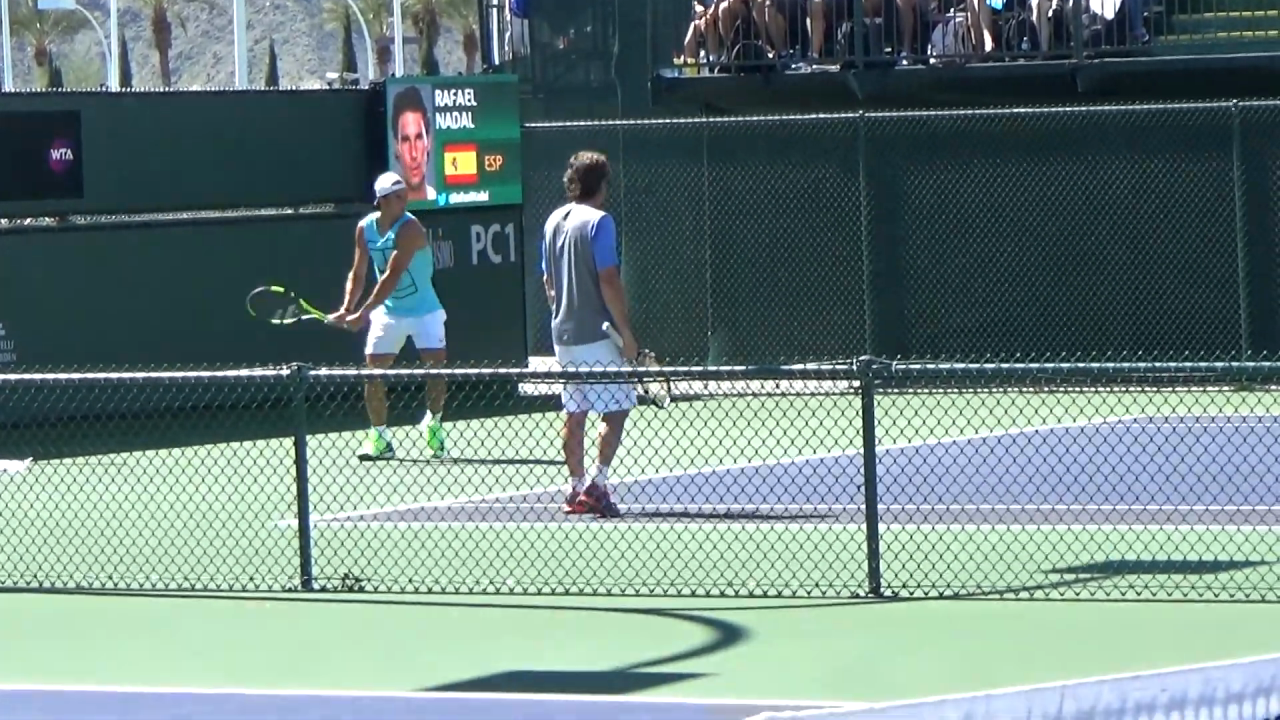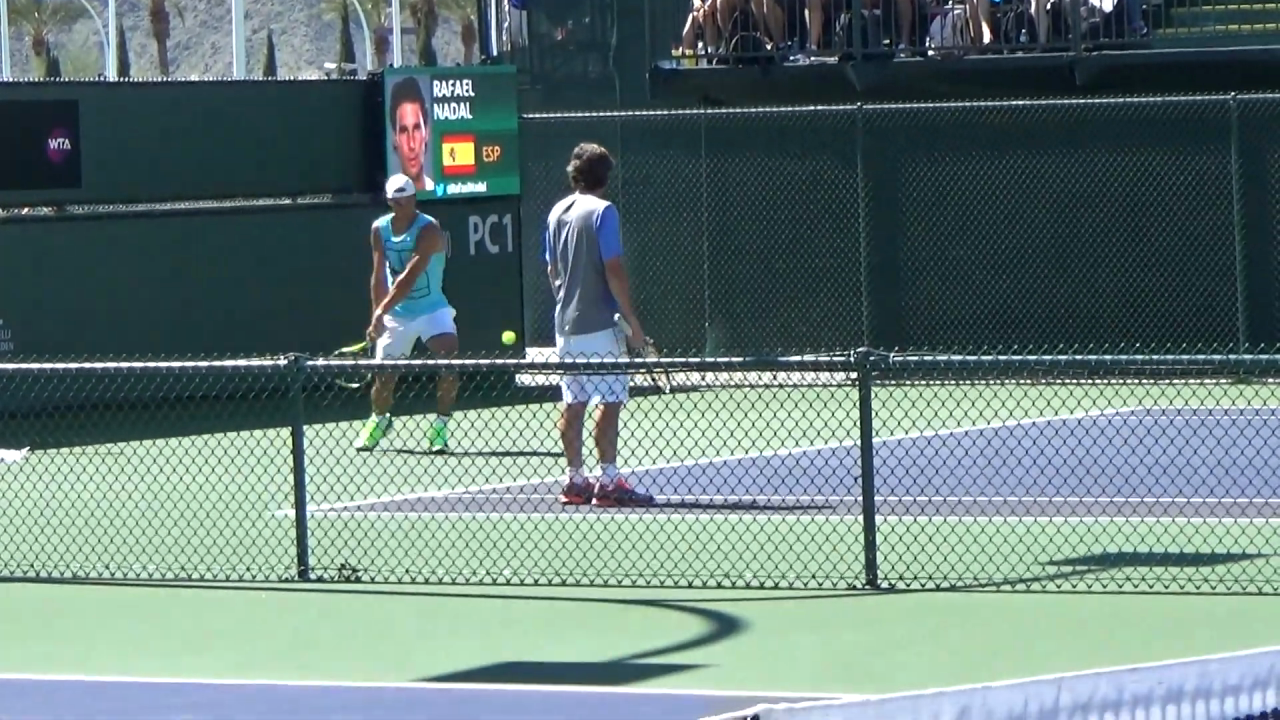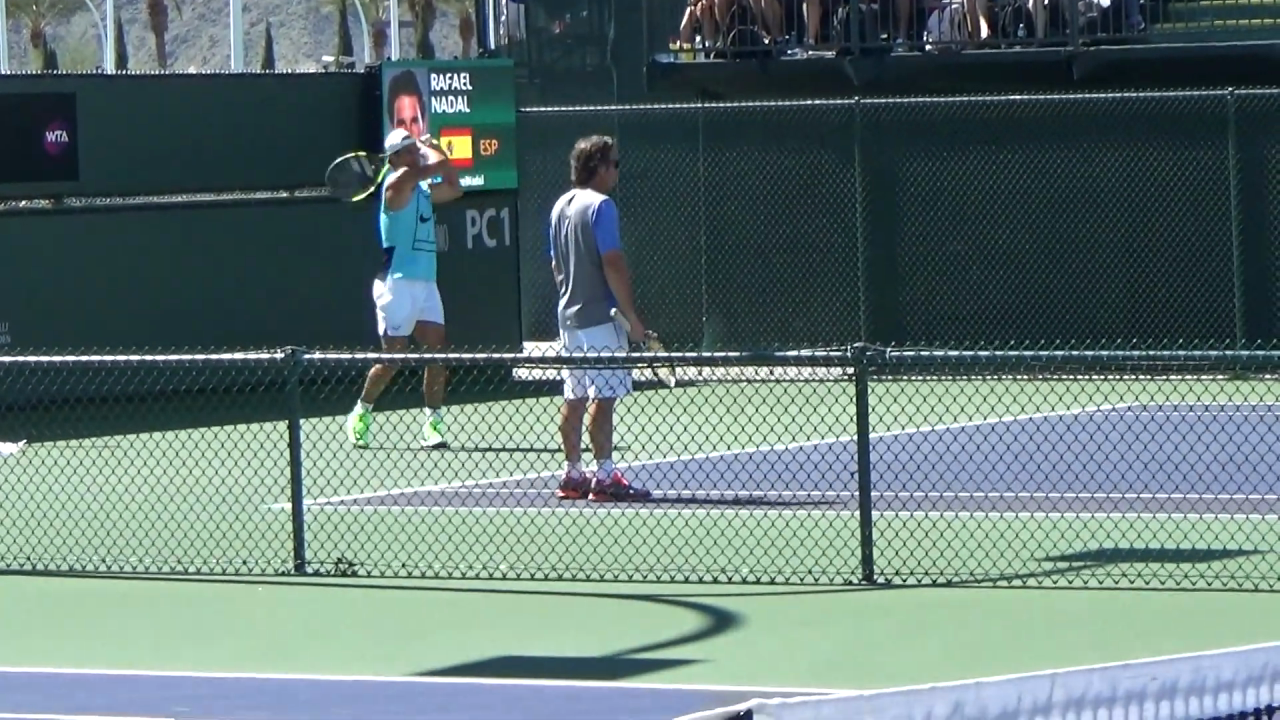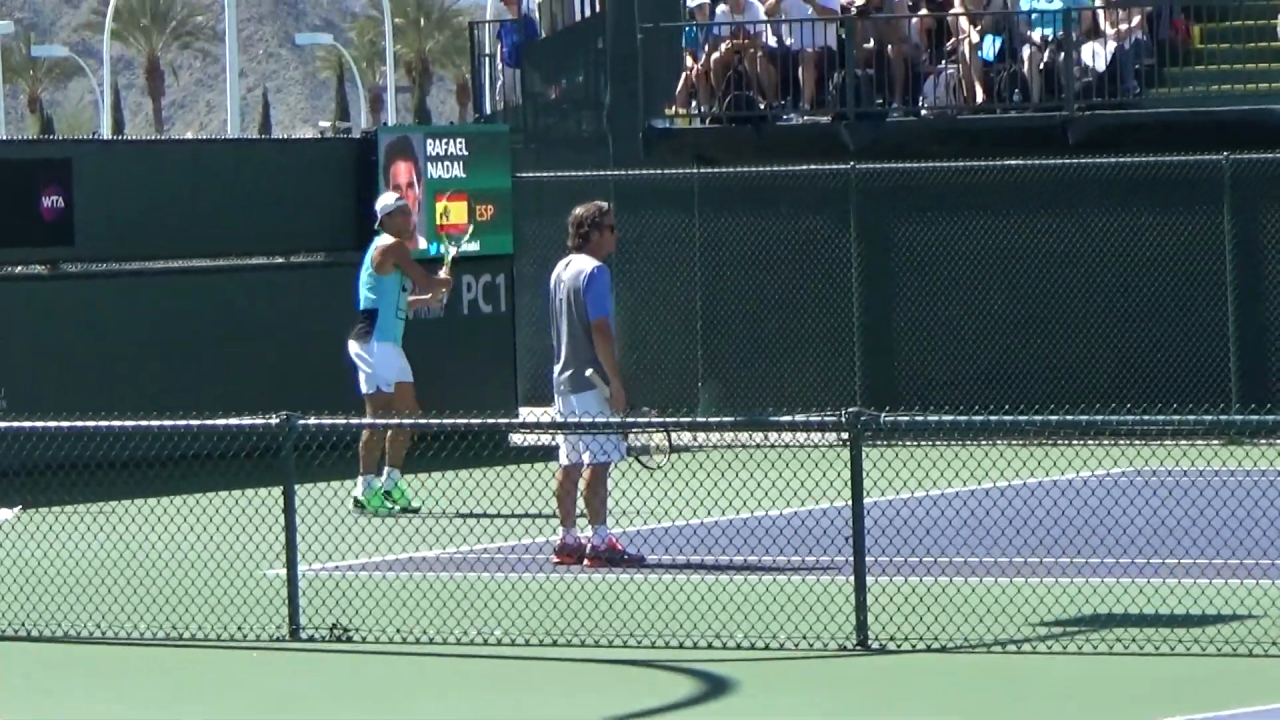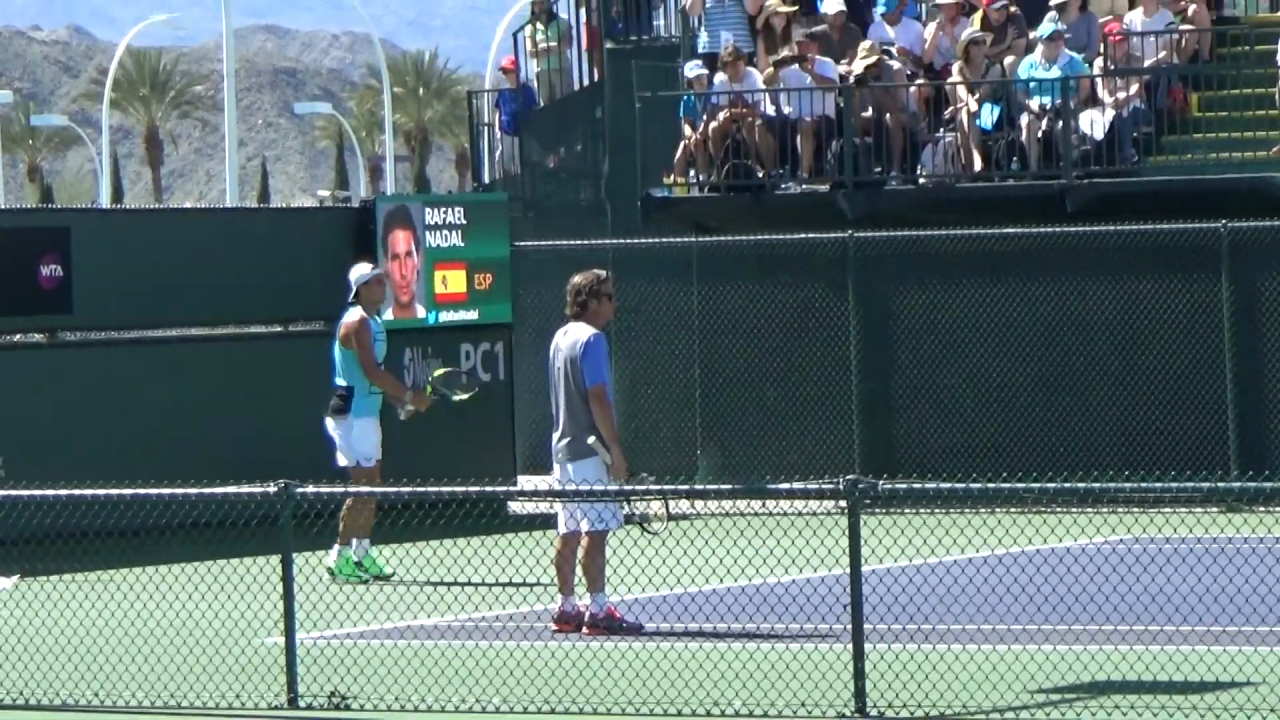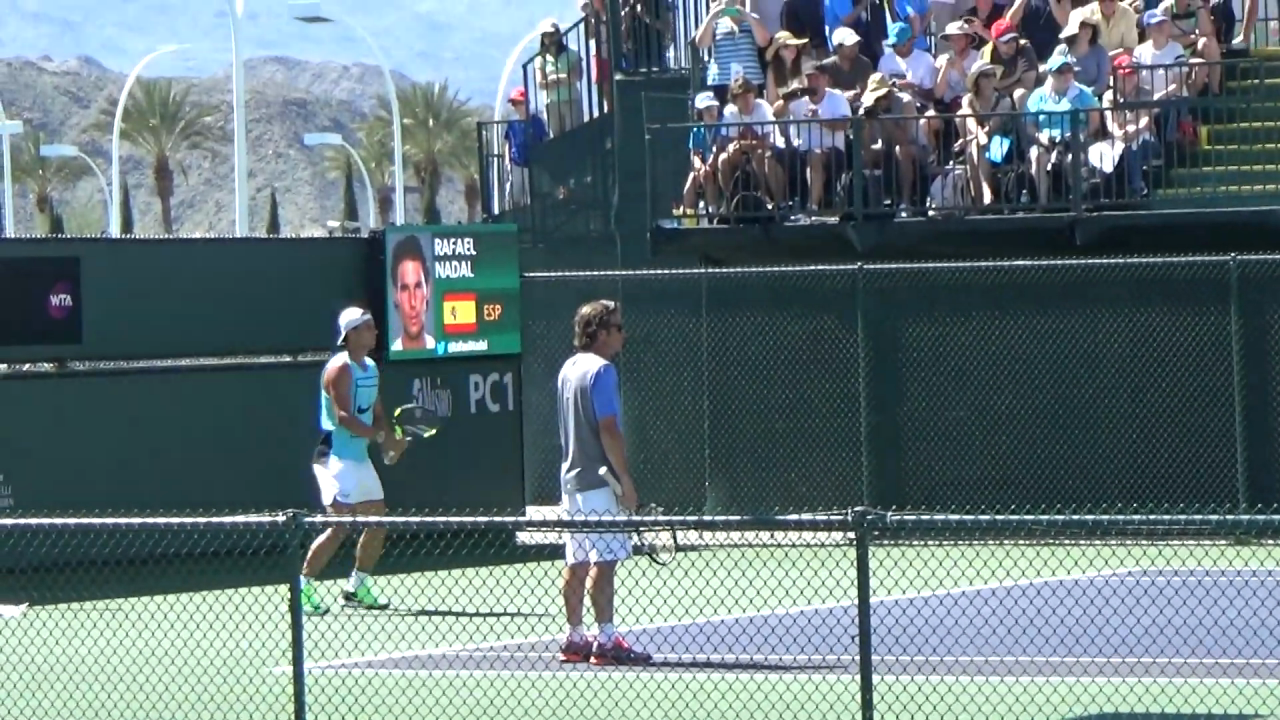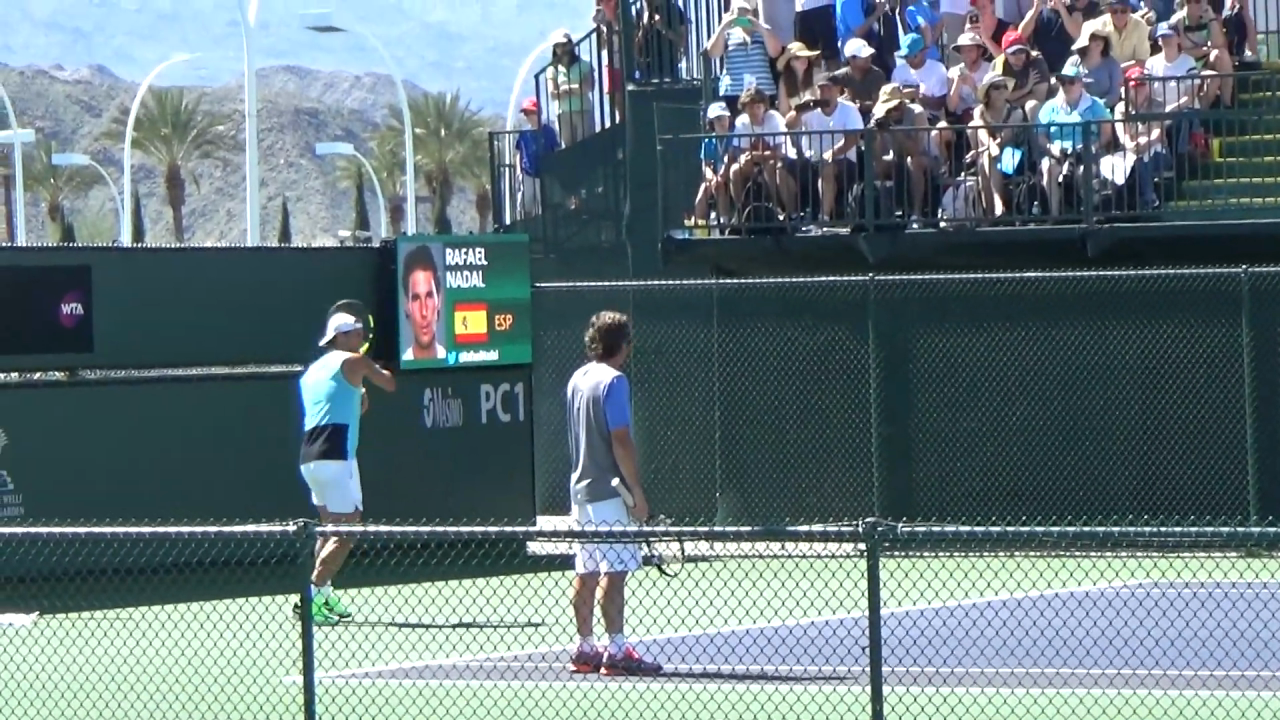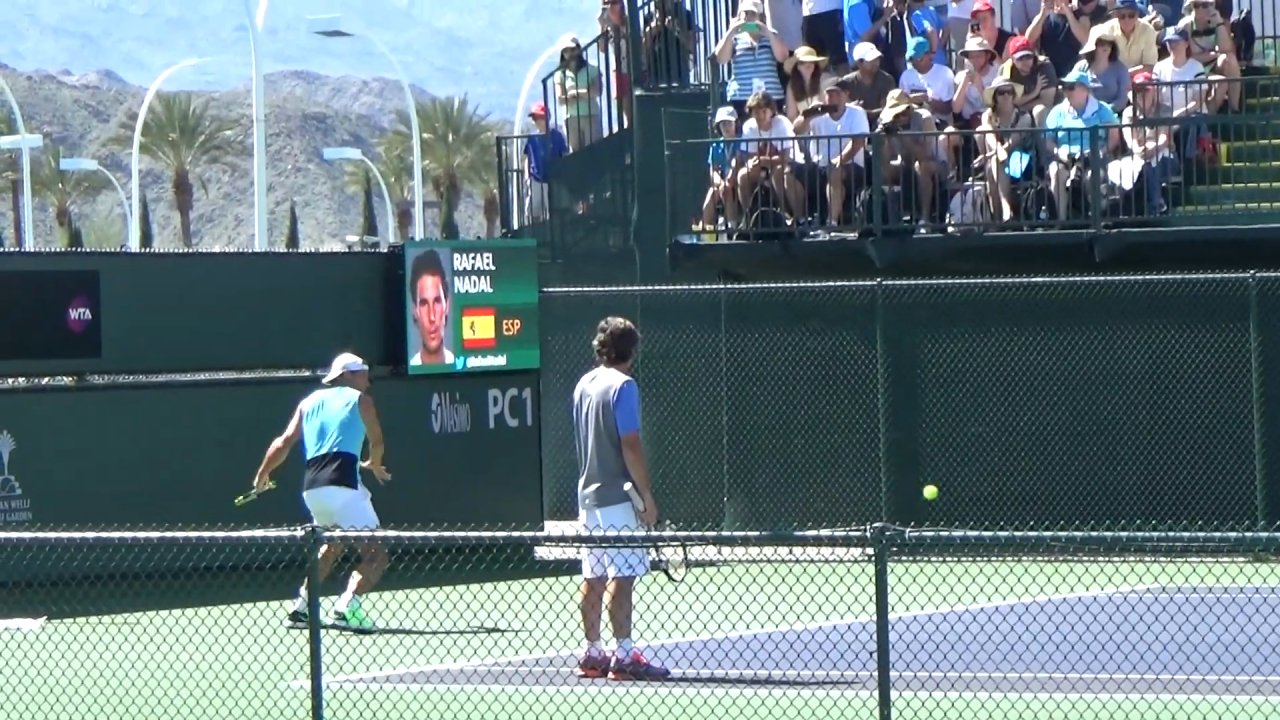
dt=0.4s
person 1, frame 1
left shoulder: (553, 220)
right shoulder: (599, 221)
right elbow: (608, 281)
right wrist: (626, 331)
left hip: (564, 334)
right hip: (597, 335)
left knee: (574, 412)
right knee: (617, 409)
left ankle: (577, 490)
right ankle: (596, 484)
person 1, frame 2
left shoulder: (556, 212)
right shoulder: (603, 211)
right elbow: (614, 271)
right wrist: (632, 319)
left hip: (566, 323)
right hip: (599, 324)
left knee: (573, 403)
right knee: (608, 402)
left ankle: (576, 481)
right ankle: (608, 483)
person 1, frame 3
left shoulder: (561, 206)
right shoulder: (601, 205)
right elbow: (612, 264)
right wrist: (632, 314)
left hip: (570, 316)
right hip: (600, 317)
left knee: (574, 397)
right knee: (603, 397)
left ankle: (573, 476)
right ankle: (605, 478)
person 1, frame 4
left shoulder: (560, 270)
right shoulder: (595, 270)
right elbow: (600, 331)
right wrist: (616, 382)
left hip: (565, 380)
right hip: (592, 383)
left knee: (569, 463)
right knee: (597, 462)
left ankle: (568, 541)
right ankle: (599, 544)
person 1, frame 5
left shoulder: (560, 337)
right shoulder: (592, 339)
right elbow: (597, 399)
right wrist: (615, 449)
left hip: (564, 447)
right hip: (590, 451)
left knee: (568, 531)
right knee: (595, 530)
left ankle: (567, 609)
right ankle: (598, 611)
person 1, frame 6
left shoulder: (569, 368)
right shoulder: (601, 370)
right elbow: (608, 430)
right wrist: (625, 479)
left hip: (573, 477)
right hip: (599, 481)
left knee: (576, 561)
right knee: (604, 561)
left ankle: (575, 639)
right ankle: (606, 642)
person 1, frame 7
left shoulder: (577, 379)
right shoulder: (613, 380)
right elbow: (620, 440)
right wrist: (637, 490)
left hip: (582, 488)
right hip: (609, 491)
left knee: (586, 572)
right knee: (614, 572)
left ankle: (585, 650)
right ankle: (616, 652)
person 1, frame 8
left shoulder: (584, 384)
right shoulder: (623, 385)
right elbow: (630, 445)
right wrist: (646, 495)
left hip: (590, 492)
right hip: (618, 496)
left knee: (594, 576)
right knee: (622, 577)
left ankle: (593, 654)
right ankle: (625, 657)
person 2, frame 1
left shoulder: (410, 229)
right shoulder: (365, 228)
left elbow: (391, 279)
right elbow: (357, 273)
left wrist: (361, 315)
right wrist: (345, 309)
left hip: (424, 310)
right hip: (389, 312)
left knee: (435, 372)
right knee: (372, 377)
left ankle: (433, 425)
right ankle: (380, 438)
person 2, frame 2
left shoulder: (429, 229)
right shoulder: (380, 229)
left elbow: (410, 278)
right elbow: (380, 275)
left wrist: (382, 312)
right wrist: (378, 316)
left hip: (435, 310)
right hip: (400, 315)
right knee: (384, 378)
left ankle: (438, 431)
right ankle: (379, 422)
person 2, frame 3
left shoulder: (421, 186)
right shoulder: (400, 180)
left elbow: (454, 189)
right elbow: (437, 165)
left wrist: (432, 148)
right wrist: (431, 153)
left hip: (425, 283)
right hip: (398, 282)
left knee: (437, 353)
right knee: (392, 357)
left ankle: (432, 424)
right ankle: (360, 415)
person 2, frame 4
left shoulder: (392, 249)
right shoulder: (391, 246)
right elbow: (425, 280)
left wrist: (429, 299)
right wrist: (443, 282)
left hip: (390, 344)
right hip: (374, 343)
left knee: (408, 413)
right knee: (380, 417)
left ankle: (390, 484)
right ankle: (366, 491)
person 2, frame 5
left shoulder: (375, 323)
right shoulder: (356, 322)
left elbow: (381, 372)
right elbow: (370, 371)
left wrist: (405, 400)
right wrist: (409, 395)
left hip: (368, 415)
right hip: (350, 415)
left knee: (369, 487)
right knee: (362, 487)
left ankle: (360, 551)
right ankle: (341, 558)
person 2, frame 6
left shoulder: (370, 367)
right shoulder: (341, 368)
left elbow: (377, 415)
right elbow: (344, 418)
left wrist: (387, 443)
right wrist: (385, 439)
left hip: (360, 459)
right hip: (336, 457)
left knee: (377, 523)
right knee: (340, 524)
left ankle: (358, 588)
right ankle: (303, 586)
person 2, frame 7
left shoulder: (312, 371)
right shoulder: (352, 361)
right elbow: (390, 384)
left wrist: (356, 405)
right wrist: (372, 374)
left hip: (311, 457)
right hip: (335, 459)
left knee: (332, 528)
right knee: (345, 536)
left ankle: (322, 596)
right ankle: (314, 596)
person 2, frame 8
left shoulder: (309, 403)
right shoulder: (362, 401)
left elbow: (283, 443)
right elbow: (377, 443)
left wrist: (261, 478)
right wrist: (375, 465)
left hip: (313, 488)
right hip: (342, 487)
left knee: (335, 544)
right knee: (376, 554)
left ankle: (301, 606)
right ankle: (348, 608)
